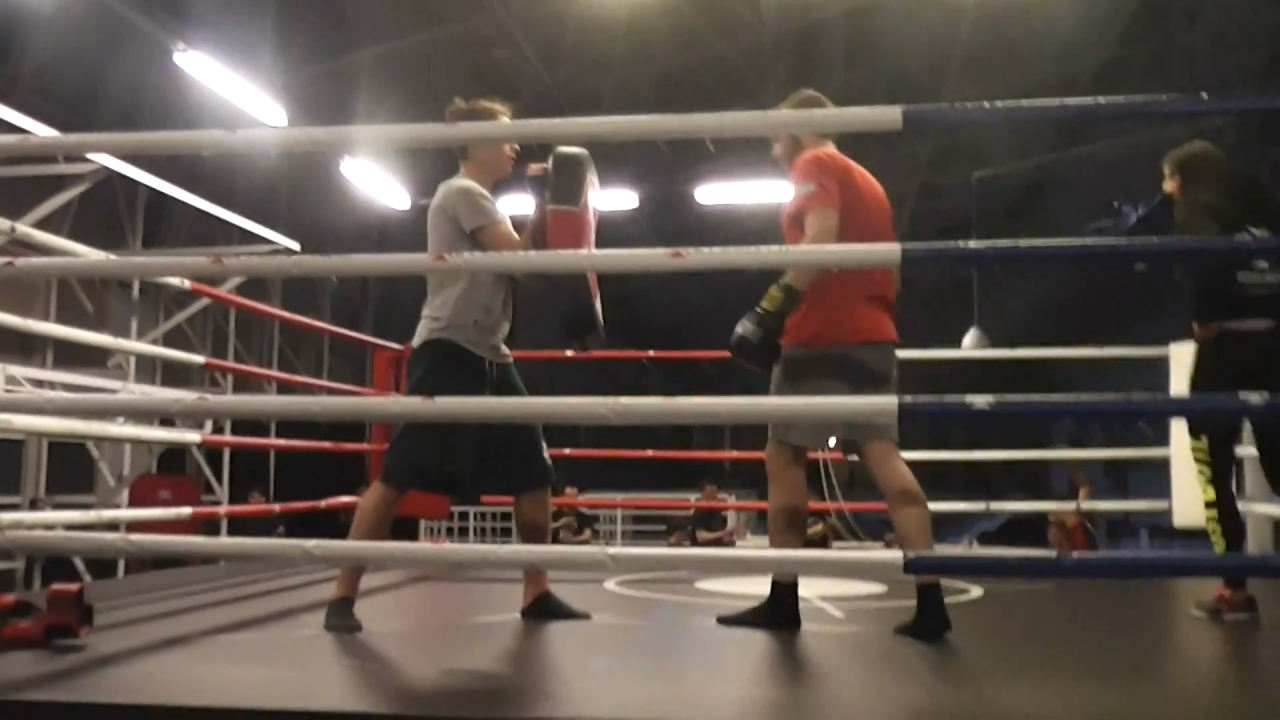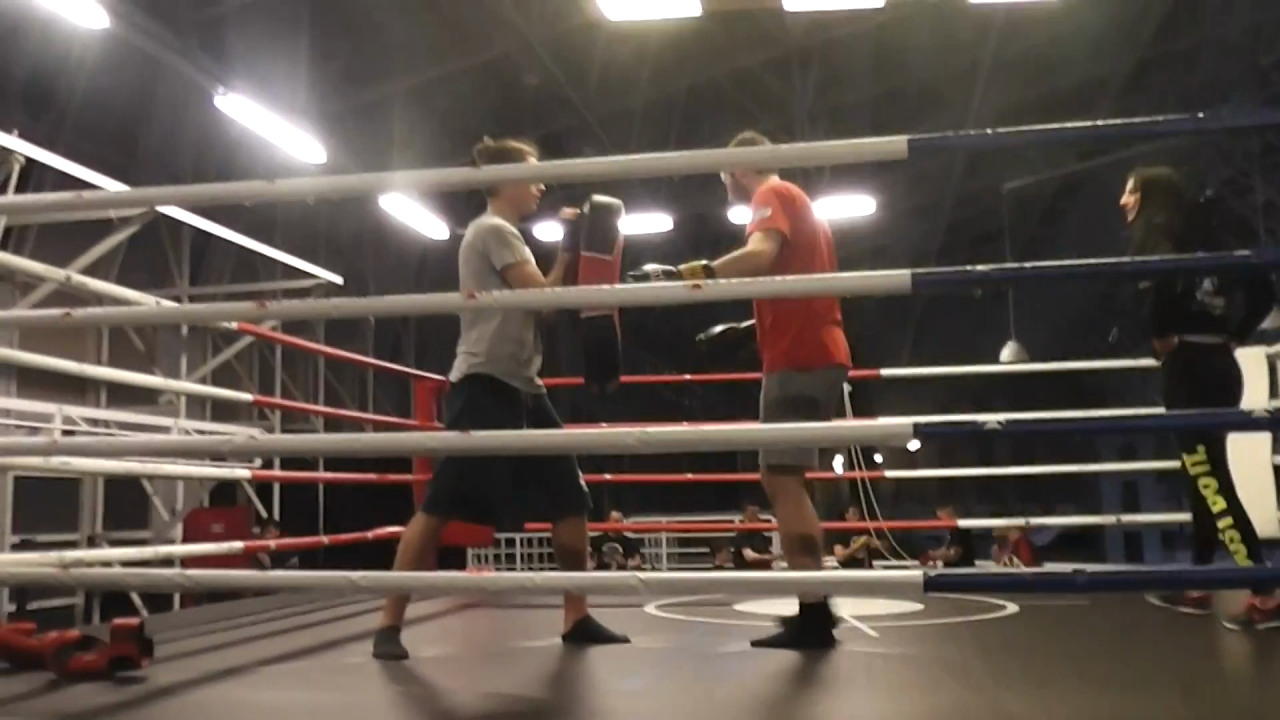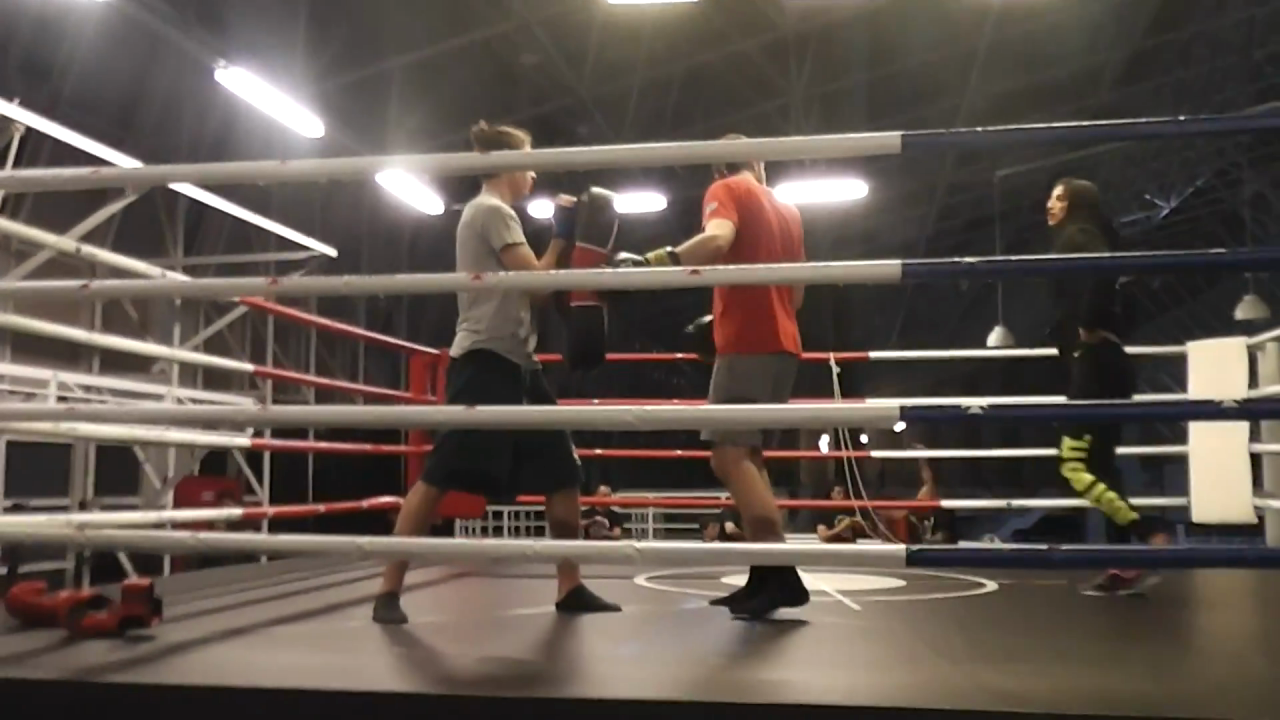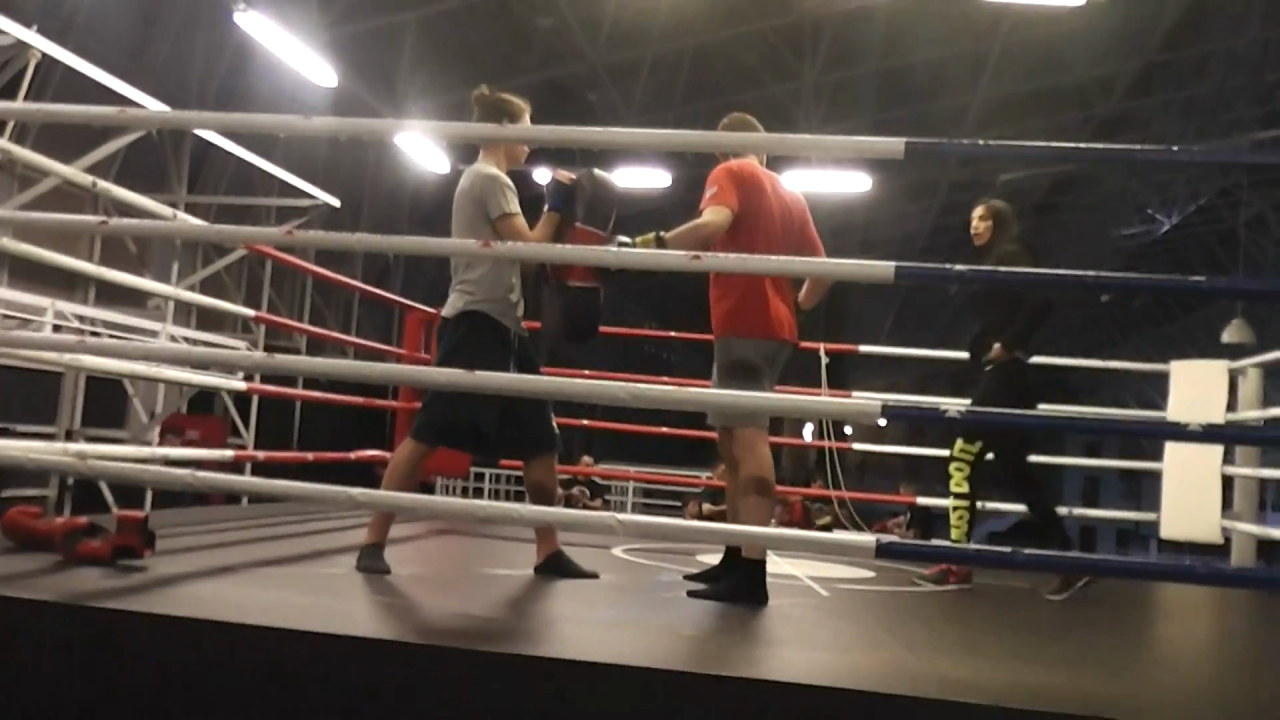
dt=0.4s
person 1, frame 1
left shoulder: (481, 202)
right shoulder: (462, 193)
right elbow: (519, 257)
left hip: (489, 356)
right hip: (448, 351)
left knee: (534, 472)
right knee: (400, 475)
left ankle: (537, 592)
right ankle: (342, 595)
person 1, frame 2
left shoulder: (507, 237)
right shoulder: (492, 230)
left elbow: (539, 307)
right elbow: (542, 296)
left wrist: (570, 252)
right wrist: (568, 249)
left hip: (521, 386)
right hip: (484, 383)
left knee: (570, 498)
right knee: (441, 504)
left ankle: (576, 617)
right ankle: (389, 624)
person 1, frame 3
left shoulder: (494, 214)
right shoulder: (491, 211)
left elbow: (529, 291)
right elbow: (535, 281)
left wrist: (561, 238)
right wrist: (561, 235)
left hip: (515, 361)
right hip: (484, 360)
left knee: (563, 472)
right knee: (440, 475)
left ankle: (570, 587)
right ankle: (389, 590)
person 1, frame 4
left shoulder: (484, 180)
right shoulder: (491, 179)
left elbow: (512, 256)
right elbow: (528, 250)
left wrist: (556, 211)
right wrist: (555, 208)
left hip: (502, 326)
right hip: (476, 322)
left knee: (541, 440)
right knee: (430, 432)
left ankle: (548, 552)
right ankle: (374, 541)
person 2, frame 1
left shoulder: (814, 165)
right shoulder: (869, 182)
left elbow: (820, 239)
right elbow: (891, 275)
left wrist: (771, 308)
left hip: (821, 335)
right hip: (874, 334)
left knee: (784, 453)
right knee: (884, 458)
left ankle: (783, 599)
right ankle: (930, 597)
person 2, frame 2
left shoulder: (773, 193)
right shoulder: (800, 205)
left elbow: (761, 254)
left wrist: (682, 276)
left hip: (799, 360)
right hip: (817, 356)
left knee: (782, 477)
right knee: (781, 477)
left ankle: (815, 617)
right ankle: (810, 611)
person 2, frame 3
left shoulder: (725, 191)
right shoulder: (786, 209)
left elbow: (718, 239)
left wrist: (652, 262)
left hip: (747, 343)
right hip: (782, 345)
left knee: (730, 455)
right knee: (747, 456)
left ankle: (782, 575)
right ankle: (760, 578)
person 2, frame 4
left shoulder: (730, 173)
right shoulder: (787, 192)
left elbow: (713, 225)
right elbow: (822, 271)
left wrist: (648, 244)
left hip: (742, 324)
right hip: (777, 326)
left knee: (746, 439)
right knee: (739, 439)
left ankle: (750, 573)
right ankle: (735, 560)
person 3, frame 1
left shoulder: (1195, 213)
left elbow: (1208, 254)
left wrist: (1202, 317)
left hip: (1225, 350)
left knee: (1214, 473)
left ankle: (1235, 590)
person 3, frame 2
left shoulder: (1151, 232)
right shoulder: (1203, 235)
left elbow: (1164, 278)
left wrist: (1161, 333)
right wrist: (1235, 333)
left hip: (1188, 365)
right hip: (1220, 365)
left knee: (1211, 482)
right knee: (1206, 478)
right ankle: (1194, 585)
person 3, frame 3
left shoulder: (1075, 237)
right shoulder: (1093, 240)
left elbow: (1104, 276)
right elbow: (1112, 300)
left wrist: (1088, 328)
left hip: (1094, 363)
right hip: (1107, 363)
left knee: (1074, 464)
right knee: (1099, 464)
left ankle: (1153, 537)
right ankle: (1125, 566)
person 3, frame 4
left shoulder: (1008, 257)
right shoulder: (995, 264)
left elbow: (1041, 300)
left wrist: (1008, 344)
right wrist: (1002, 345)
left hip: (1002, 376)
right hip: (1002, 378)
left knee: (962, 463)
right knee: (1014, 472)
left ankle: (958, 563)
right ankle: (1067, 556)
